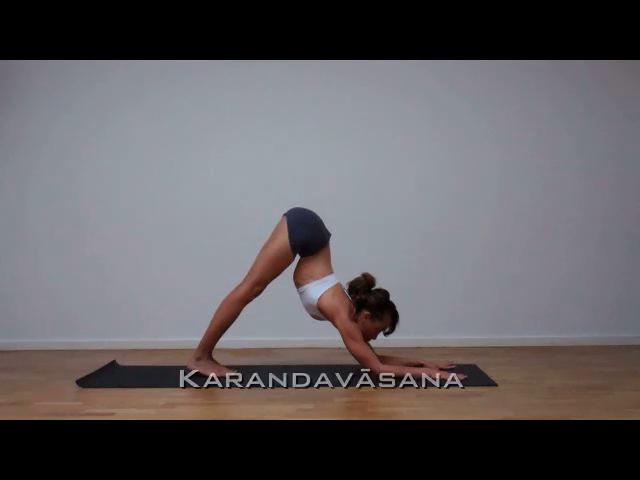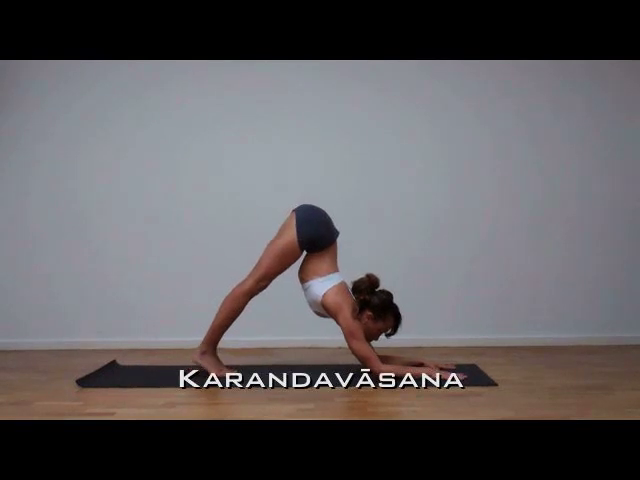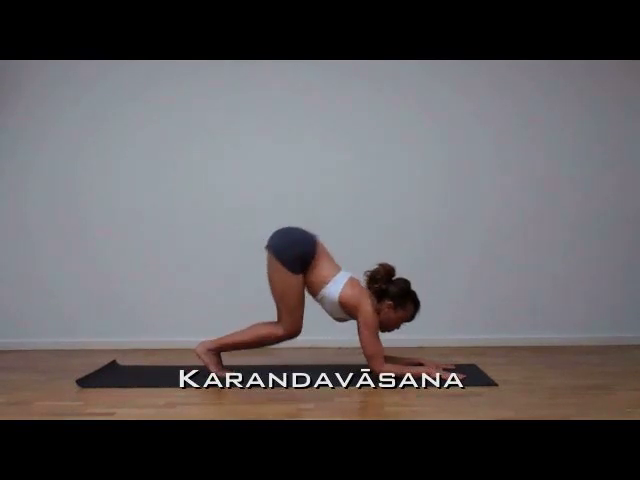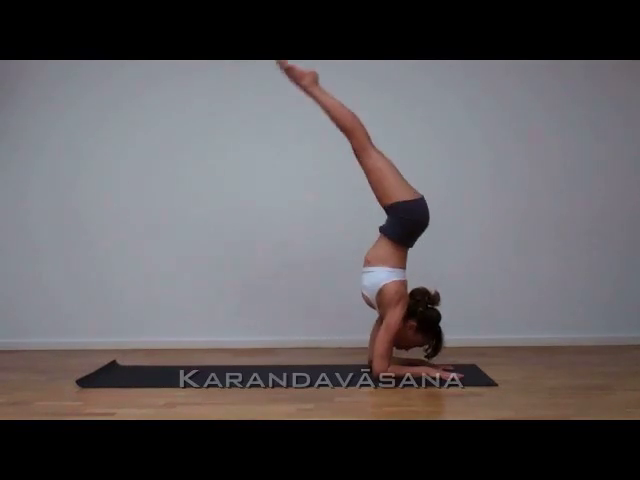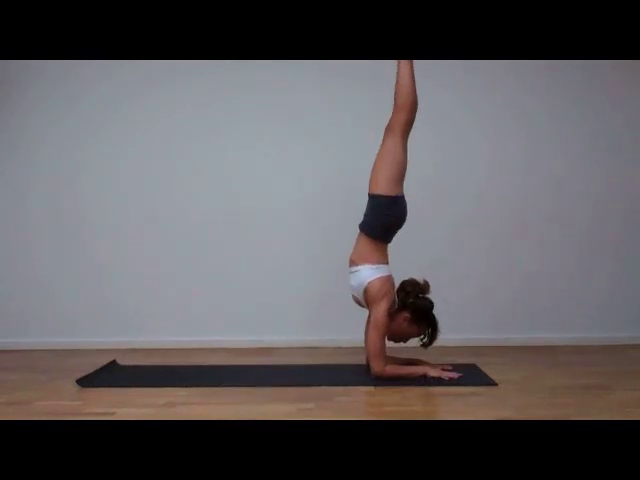
dt=1s
person 1, frame 1
left shoulder: (351, 311)
right shoulder: (345, 317)
left elbow: (372, 358)
right elbow: (377, 369)
left wrist: (420, 362)
right wrist: (428, 373)
left hip: (305, 227)
right hip: (300, 228)
left knee: (251, 290)
right knee: (247, 289)
right ankle: (200, 356)
person 1, frame 2
left shoulder: (352, 310)
right shoulder: (348, 315)
left elbow: (373, 358)
right elbow: (377, 369)
left wrist: (419, 362)
right wrist: (425, 372)
left hip: (313, 225)
right hip: (309, 223)
left knee: (257, 285)
right knee: (254, 283)
right ankle: (206, 349)
person 1, frame 3
left shoulder: (365, 304)
right shoulder: (366, 307)
left elbow: (377, 359)
right elbow: (378, 366)
left wrist: (419, 361)
right wrist: (422, 370)
left hip: (292, 244)
right hip: (287, 245)
left knee: (287, 327)
right knee: (289, 329)
right ankle: (211, 348)
person 1, frame 4
right shoulder: (396, 306)
right elbow: (380, 367)
right wrist: (424, 368)
left hip: (407, 215)
right hip: (405, 212)
right knee: (363, 145)
person 1, frame 5
right shoulder: (383, 303)
right elbow: (378, 367)
right wrist: (423, 368)
left hip: (383, 213)
right hip: (383, 211)
left knee: (398, 130)
right knee: (398, 128)
